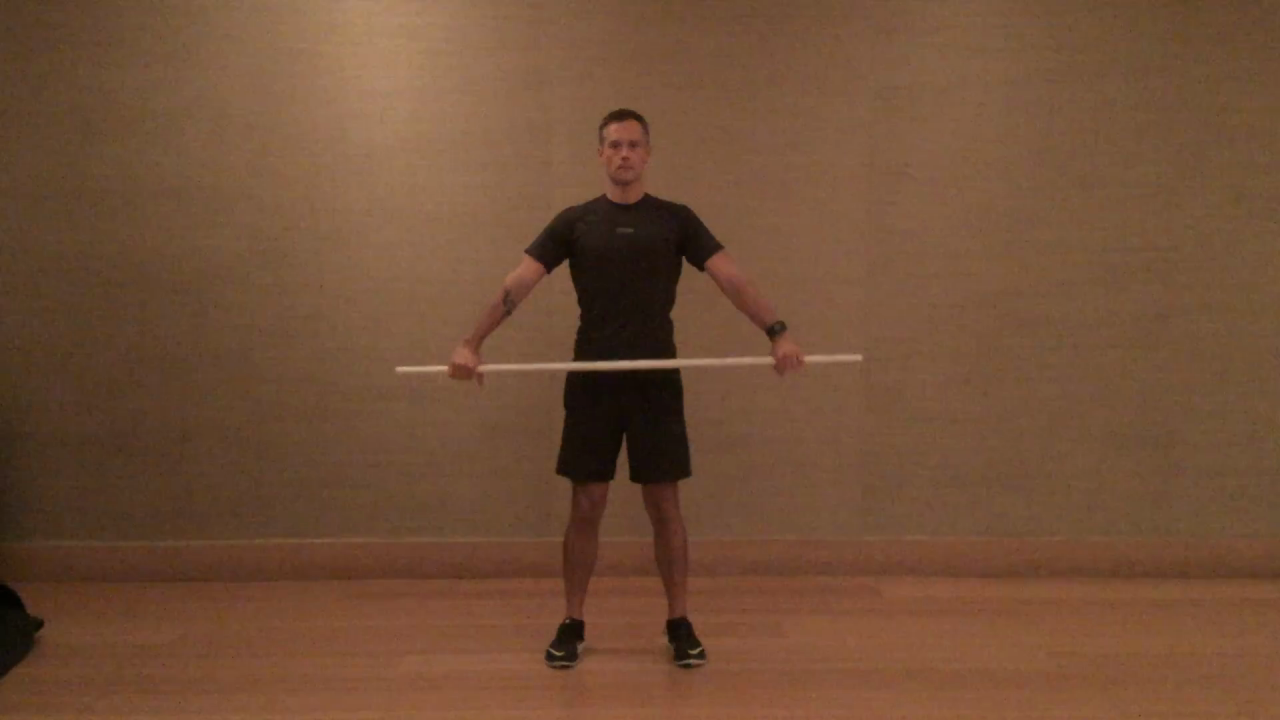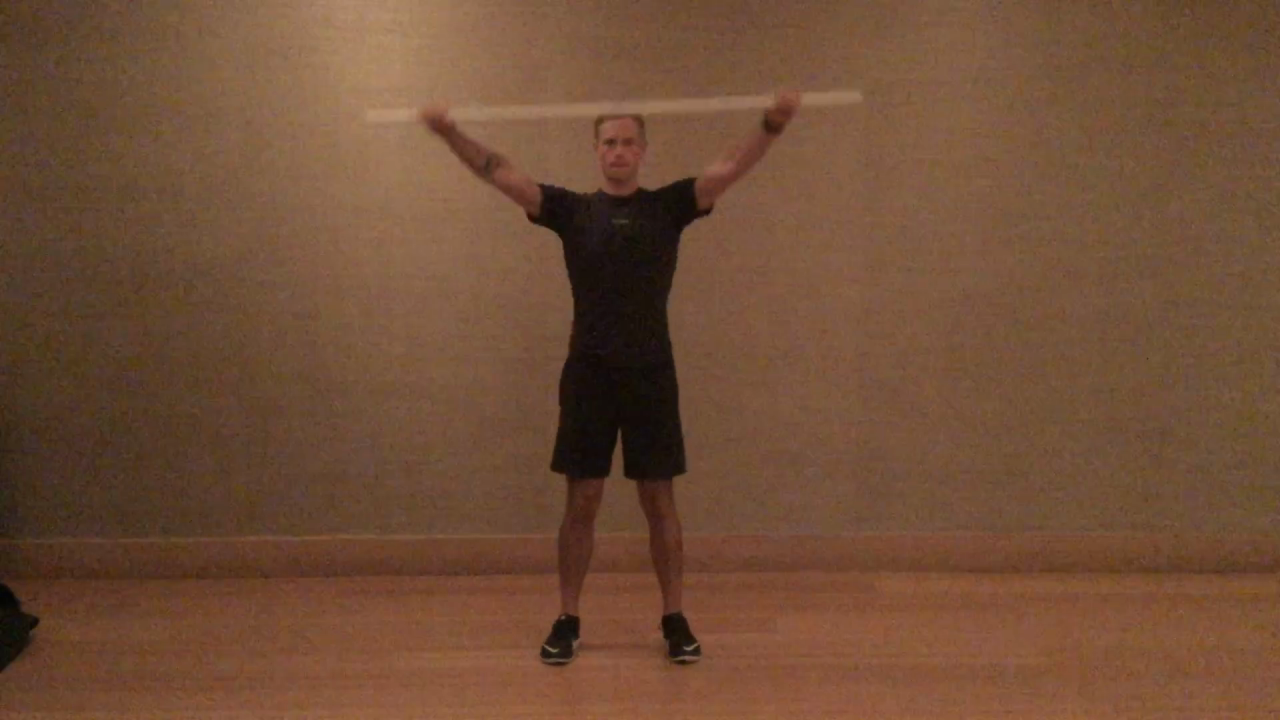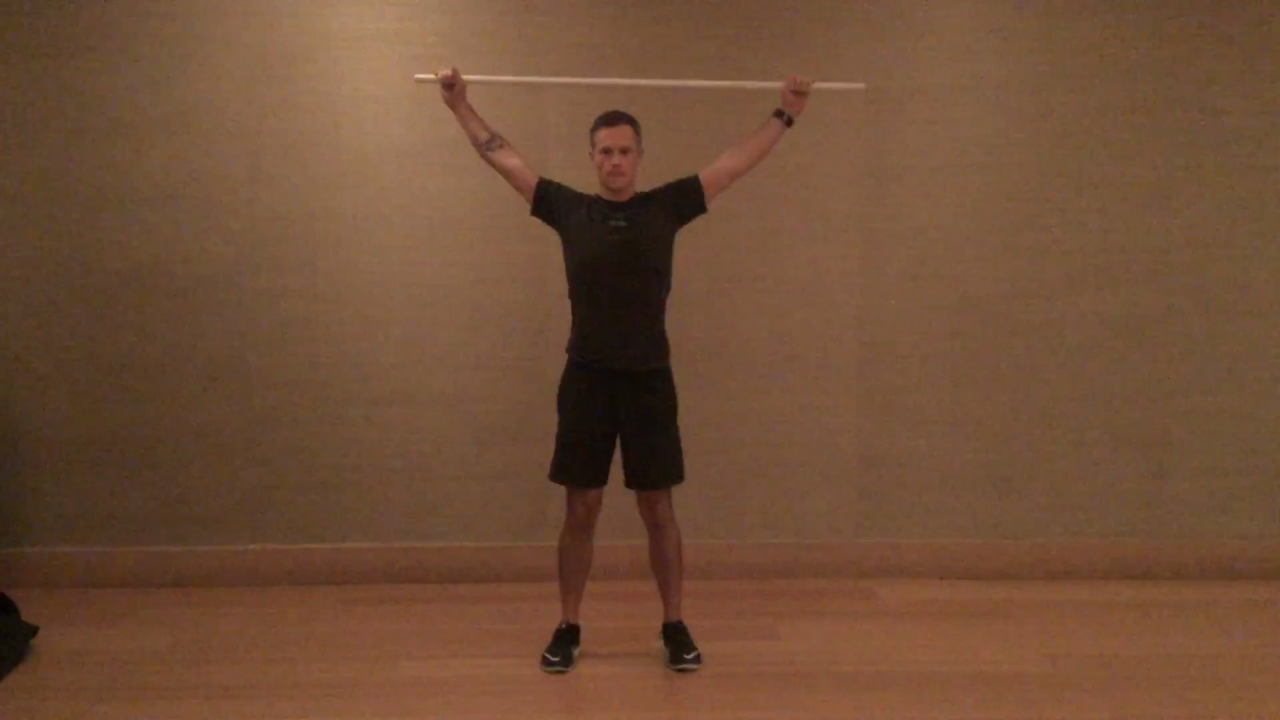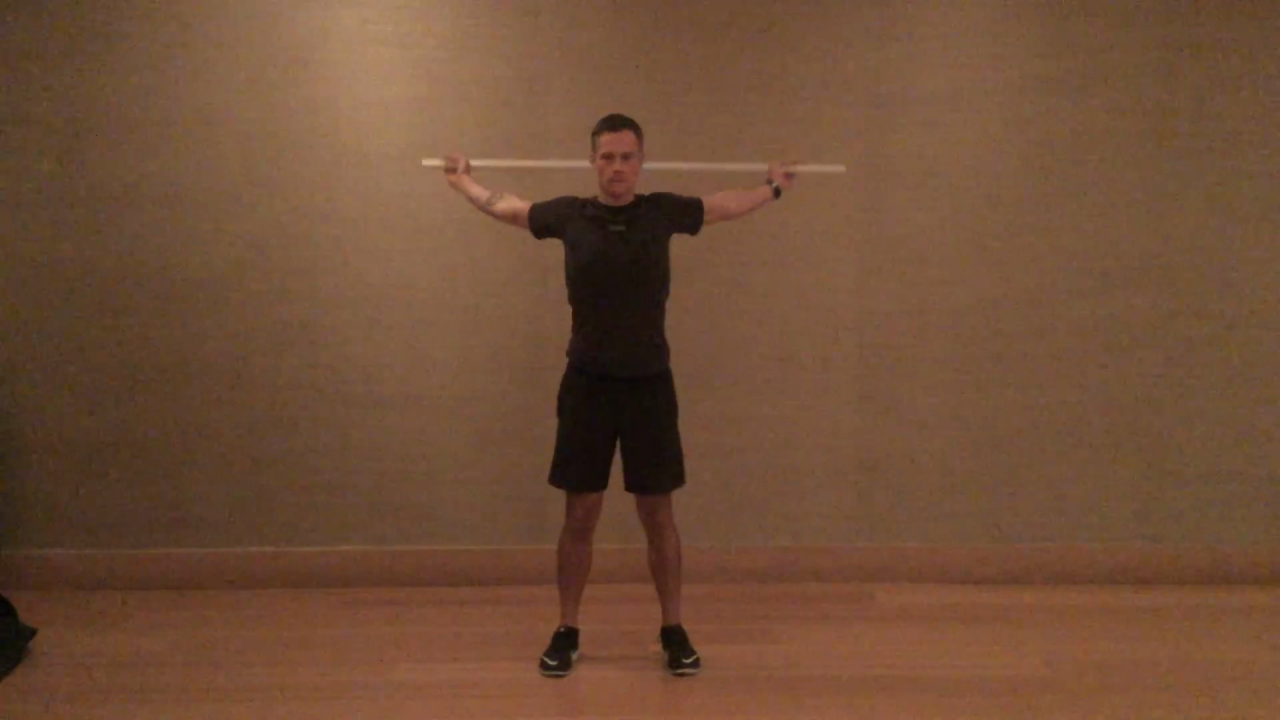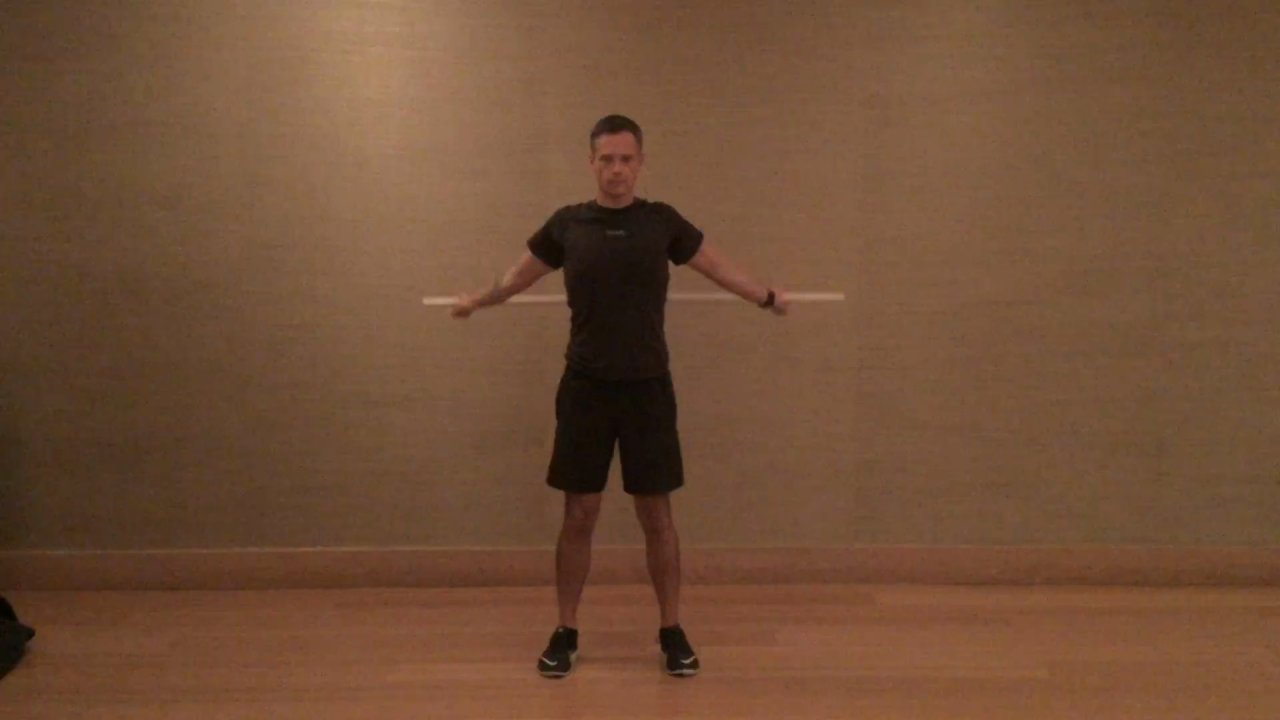
dt=0.5s
person 1, frame 1
left shoulder: (675, 219)
right shoulder: (575, 221)
left elbow: (729, 275)
right elbow: (520, 280)
left wrist: (777, 331)
right wrist: (472, 340)
left hip: (657, 379)
right hip: (591, 379)
left knee: (665, 506)
right knee: (585, 507)
left ankle: (679, 623)
right ankle: (572, 623)
person 1, frame 2
left shoulder: (670, 205)
right shoulder: (571, 209)
left elbow: (729, 168)
right elbow: (503, 175)
left wrist: (772, 122)
right wrist: (450, 131)
left hip: (651, 373)
right hip: (588, 374)
left knee: (659, 502)
right knee: (581, 503)
left ankle: (674, 619)
right ankle: (568, 621)
person 1, frame 3
left shoulder: (667, 207)
right shoulder: (568, 210)
left elbow: (735, 161)
right elbow: (502, 156)
left wrist: (784, 113)
right wrist: (459, 103)
left hip: (649, 380)
right hip: (586, 380)
left knee: (658, 511)
right knee: (580, 511)
left ankle: (674, 626)
right ankle: (568, 628)
person 1, frame 4
left shoulder: (664, 211)
right shoulder: (569, 214)
left elbow: (724, 205)
right elbow: (507, 208)
left wrist: (772, 187)
right wrist: (465, 182)
left hip: (650, 385)
right hip: (586, 385)
left knee: (658, 514)
right knee: (579, 514)
left ankle: (673, 630)
right ankle: (567, 631)
person 1, frame 5
left shoulder: (662, 220)
right shoulder: (567, 223)
left elbow: (715, 264)
right elbow: (520, 274)
left wrist: (766, 297)
right wrist: (476, 301)
left hip: (648, 387)
right hip: (584, 387)
left knee: (657, 515)
right knee: (578, 515)
left ankle: (671, 631)
right ankle: (566, 632)
